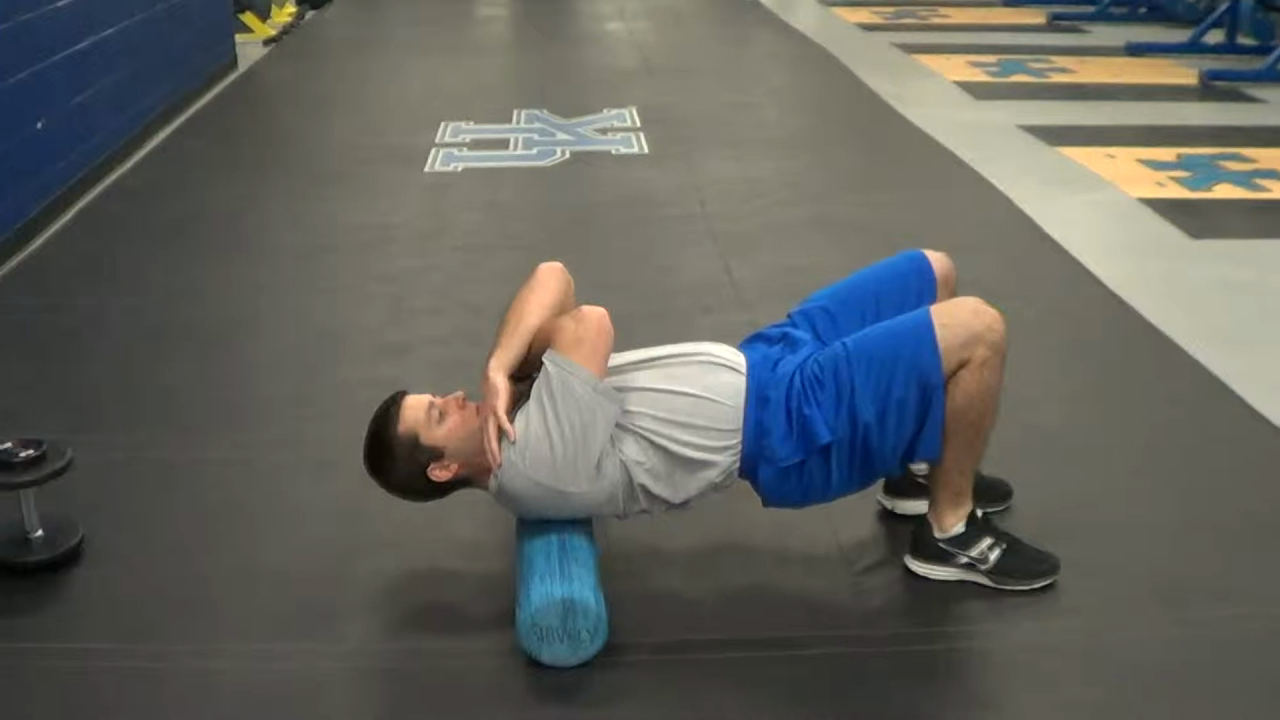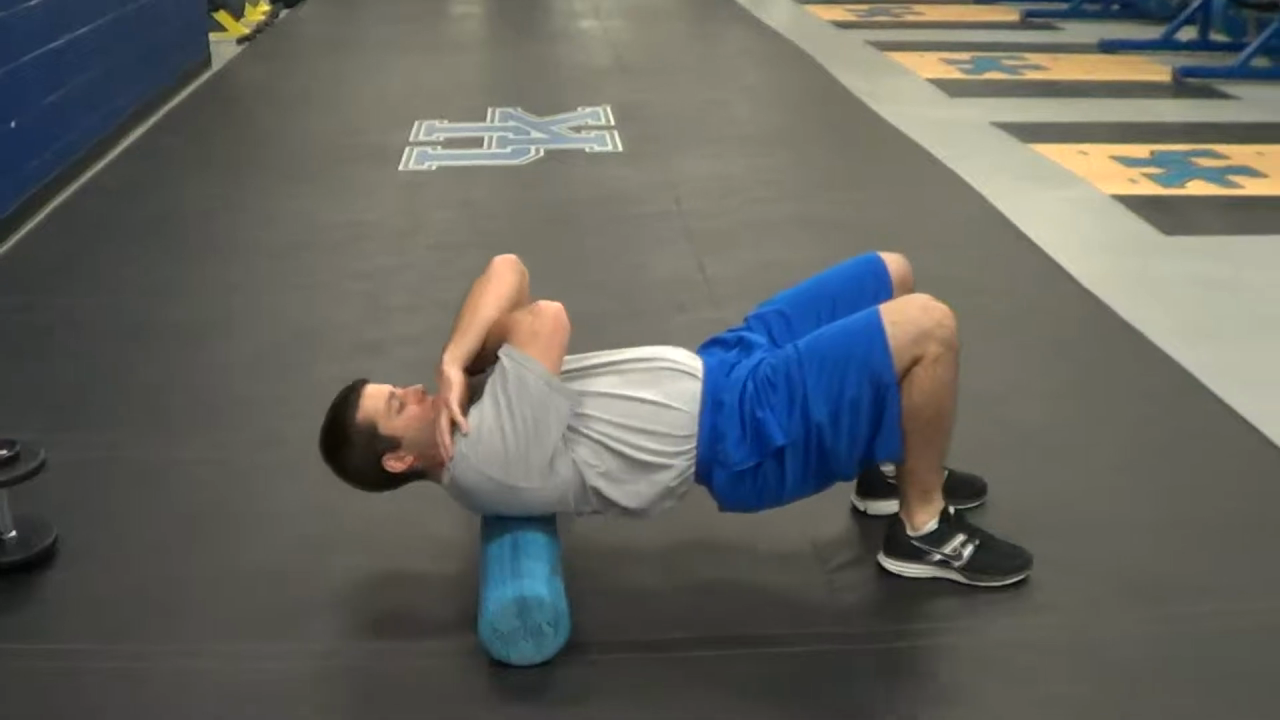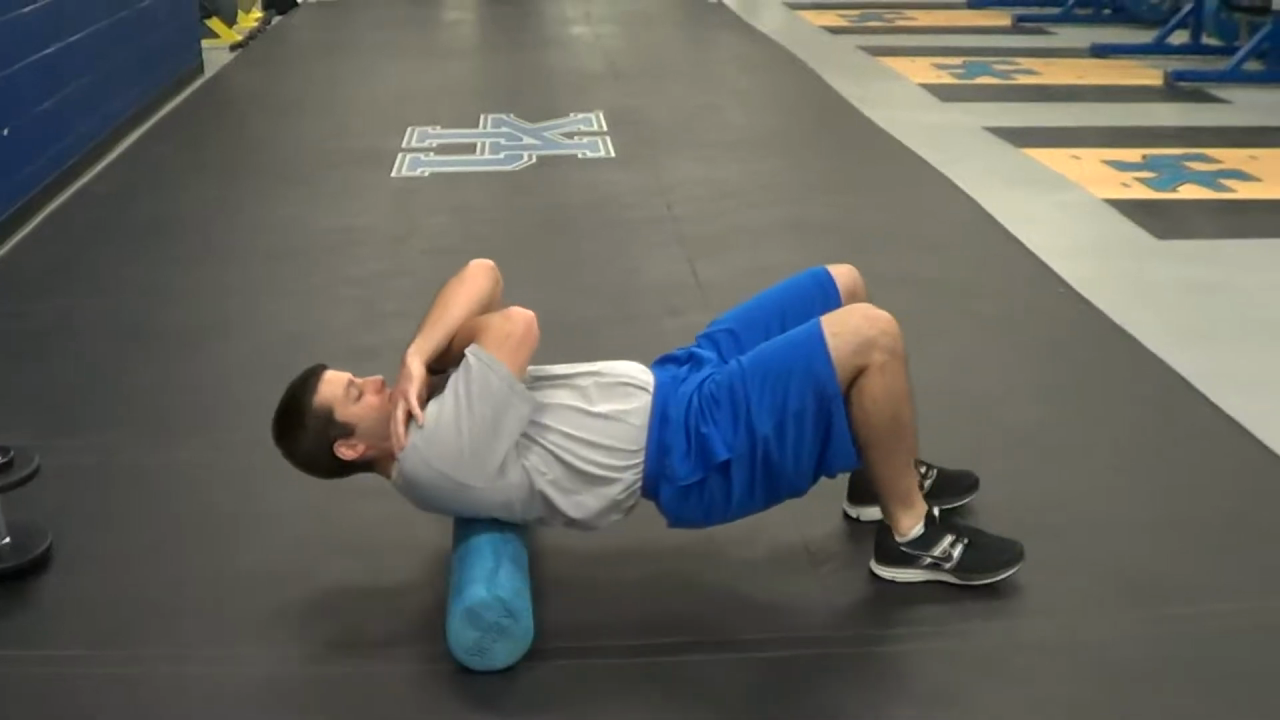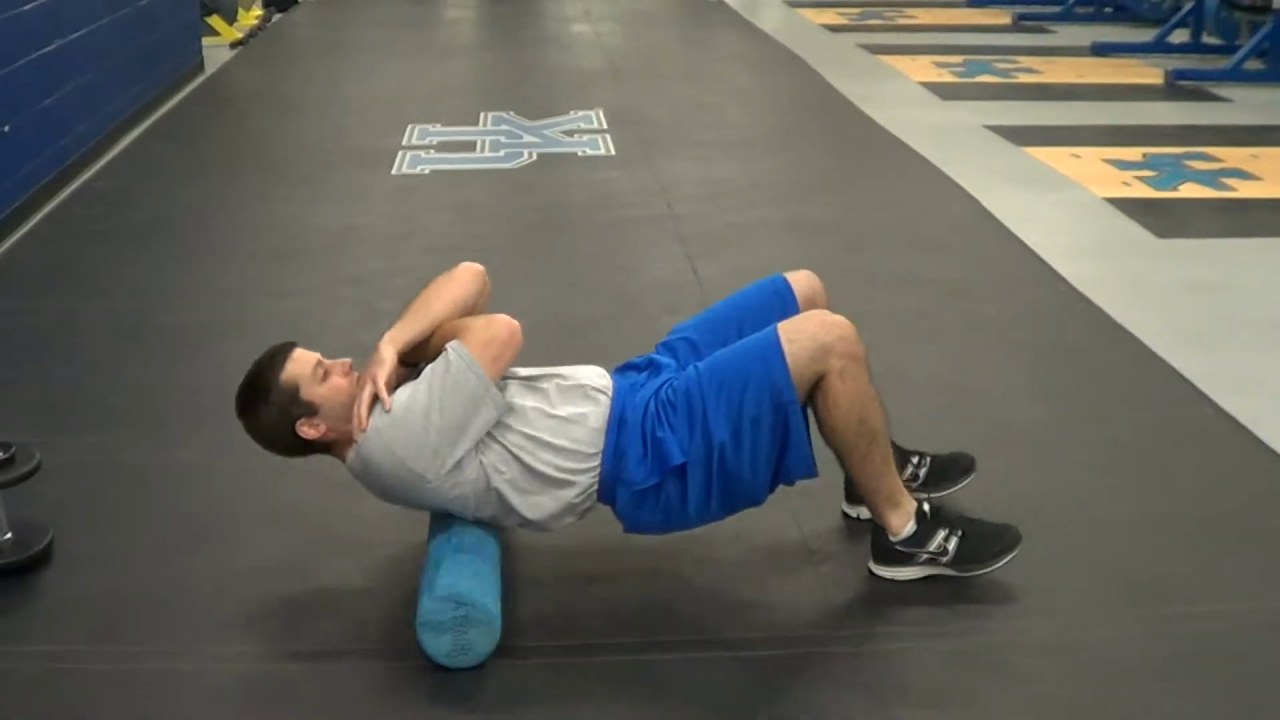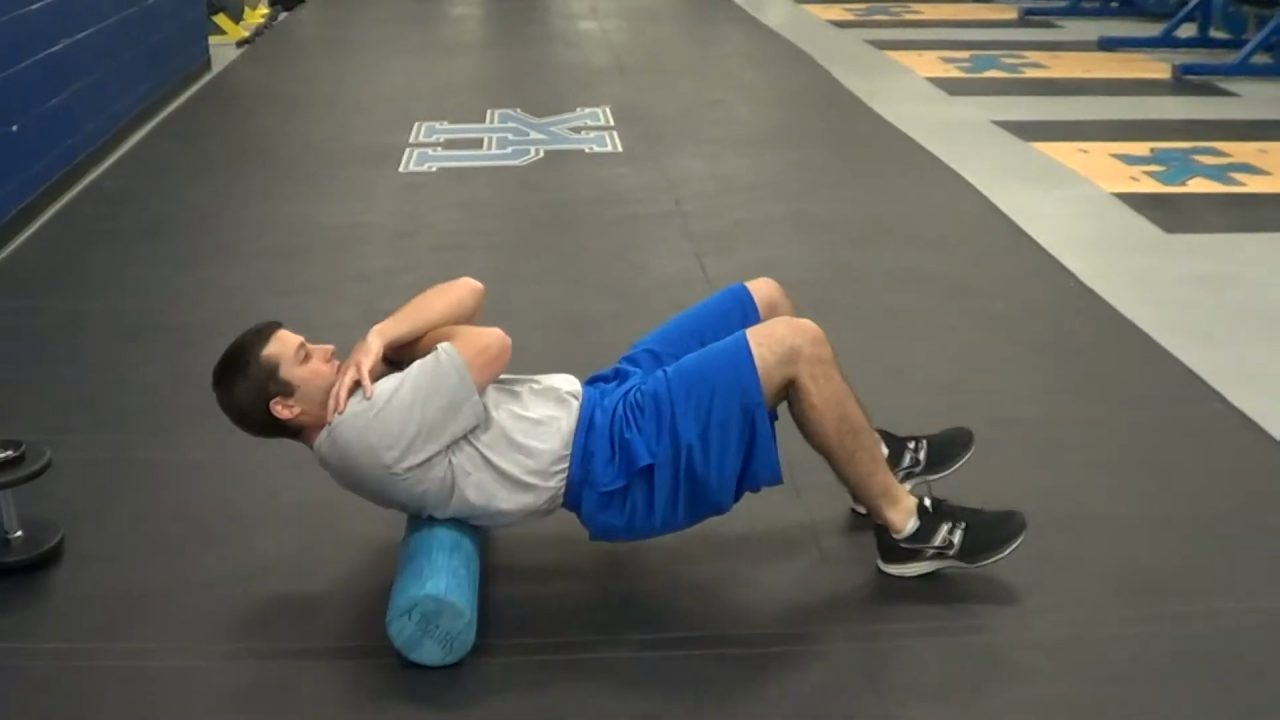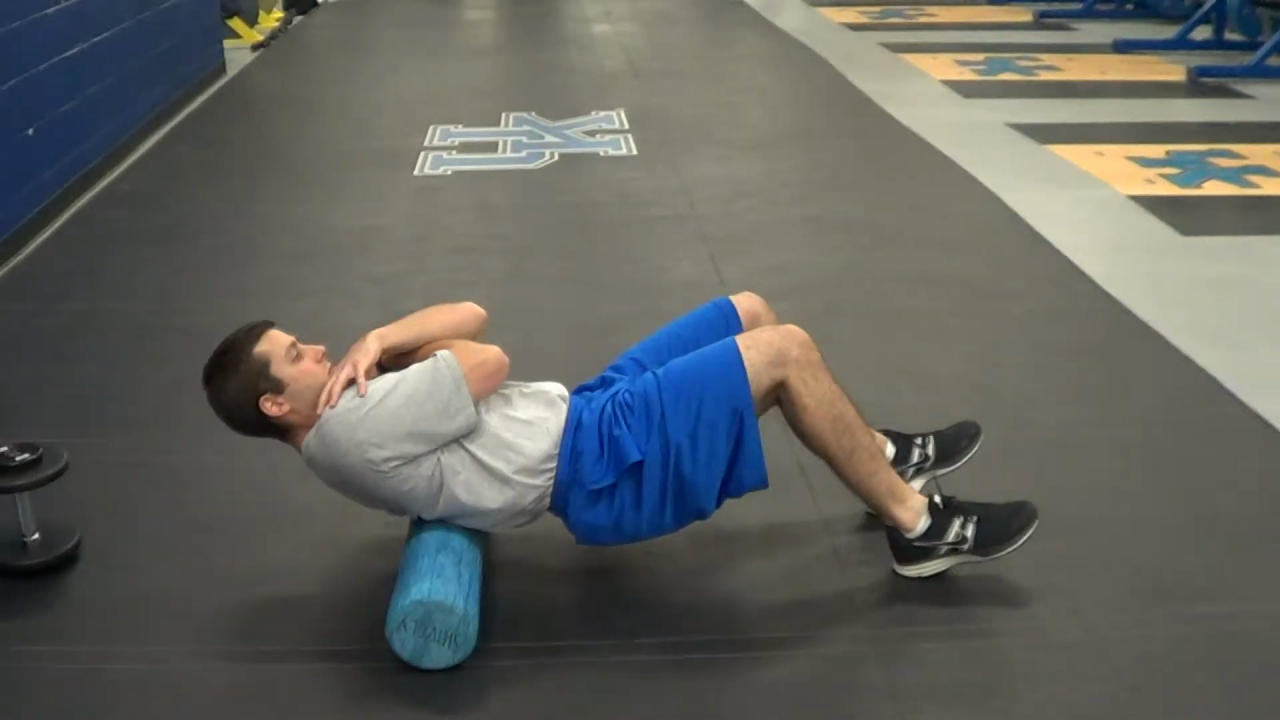
dt=0.2s
person 1, frame 1
left shoulder: (516, 418)
right shoulder: (539, 472)
left elbow: (552, 277)
right elbow: (591, 325)
left wrist: (501, 364)
right wrist: (513, 366)
left hip: (759, 364)
right hip: (780, 425)
left knee: (935, 273)
right knee: (978, 330)
left ankle: (920, 467)
right ankle: (949, 532)
person 1, frame 2
left shoulder: (469, 414)
right shoulder: (490, 468)
left elbow: (507, 268)
right elbow: (547, 320)
left wrist: (456, 356)
right wrist: (479, 346)
left hip: (717, 370)
right hip: (737, 430)
left knee: (893, 273)
right knee: (929, 325)
left ankle: (887, 469)
right ankle: (922, 529)
person 1, frame 3
left shoulder: (421, 414)
right shoulder: (439, 464)
left elbow: (481, 273)
right elbow: (517, 325)
left wrist: (420, 353)
right wrist: (441, 345)
left hip: (669, 386)
right hip: (688, 448)
left knee: (844, 285)
right knee: (871, 334)
left ankle: (878, 472)
right ankle: (909, 534)
person 1, frame 4
left shoulder: (391, 405)
right shoulder: (397, 447)
left elbow: (472, 274)
right elbow: (501, 334)
left wrist: (395, 340)
right wrist: (411, 342)
left hip: (631, 393)
right hip: (646, 456)
left knee: (804, 291)
right knee: (828, 338)
left ankle: (877, 468)
right ankle: (904, 531)
person 1, frame 5
left shoulder: (364, 399)
right shoulder: (367, 435)
left elbow: (470, 290)
right elbow: (492, 346)
left wrist: (383, 336)
right wrist: (397, 342)
left hip: (597, 405)
right hip: (613, 464)
left knee: (768, 300)
right knee: (798, 342)
left ankle: (873, 457)
right ankle: (906, 527)
person 1, frame 6
left shoulder: (353, 406)
right shoulder: (354, 430)
left elbow: (471, 312)
right elbow: (489, 362)
left wrist: (381, 341)
right wrist: (392, 348)
left hip: (585, 413)
right hip: (603, 467)
left knee: (749, 313)
right knee: (787, 349)
left ankle: (879, 455)
right ankle: (915, 524)
